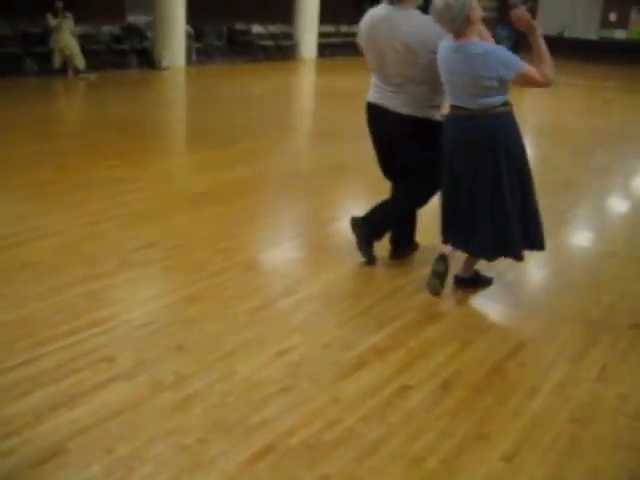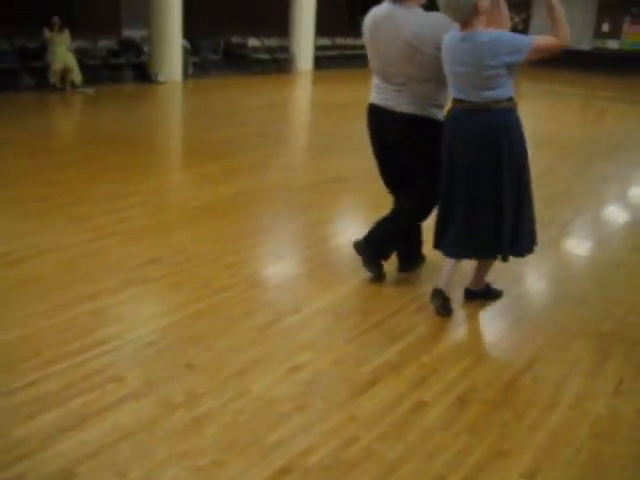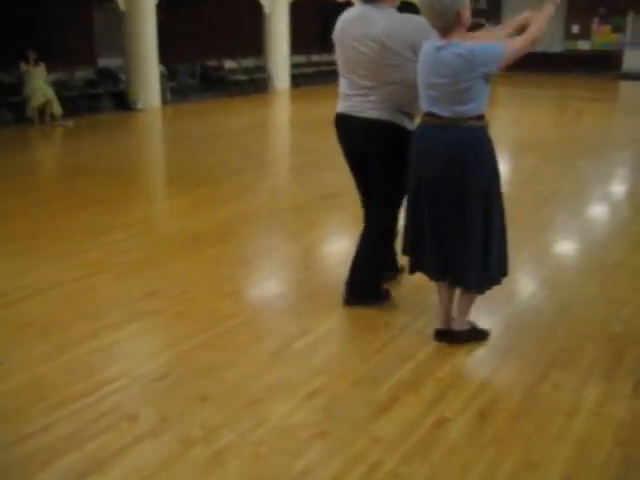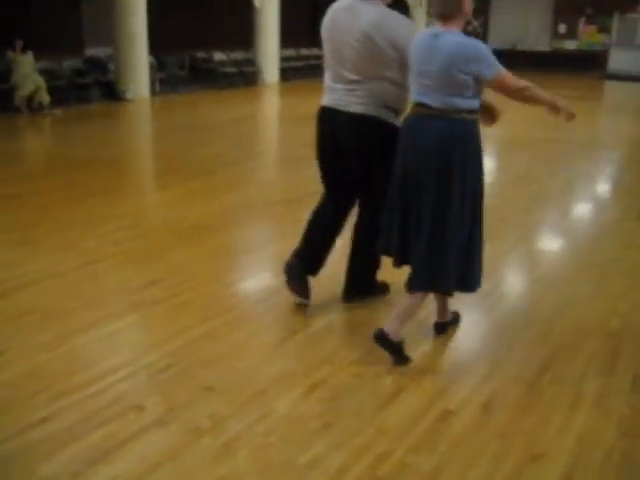
dt=0.3s
person 1, frame 1
left shoulder: (444, 49)
right shoulder: (493, 56)
right elbow: (546, 77)
right wrist: (534, 33)
left hip: (457, 129)
right hip: (494, 133)
left knee: (466, 201)
right knee: (499, 202)
left ankle: (447, 255)
right ankle: (467, 271)
person 1, frame 2
left shoulder: (450, 40)
right shoulder: (500, 44)
right elbow: (561, 40)
left hip: (459, 125)
right hip: (497, 128)
left knee: (462, 208)
right knee: (499, 206)
left ankle: (444, 284)
right ankle: (477, 283)
person 1, frame 3
left shoulder: (428, 49)
right shoulder: (475, 56)
right elbow: (526, 42)
left hip: (429, 143)
right hip: (466, 147)
left knee: (439, 232)
right knee: (472, 232)
left ankle: (446, 320)
right ankle: (460, 322)
person 1, frame 4
left shoulder: (420, 41)
right shoulder: (470, 48)
right elbow: (515, 88)
left wrist: (476, 105)
right wrist: (555, 104)
left hip: (417, 133)
right hip: (454, 141)
left knee: (424, 229)
right knee: (445, 235)
left ankle: (444, 313)
right ankle: (393, 328)
person 2, frame 1
right shoulder: (431, 29)
left hip: (378, 111)
right hip: (418, 119)
left knee: (402, 181)
right knee: (425, 183)
left ankle: (402, 243)
right ankle: (370, 225)
person 2, frame 2
right shoulder: (437, 26)
left hip: (380, 114)
right hip: (421, 122)
left knee: (403, 191)
right knee: (425, 193)
left ankle: (408, 254)
right ankle: (375, 244)
person 2, frame 3
right shoulder: (411, 27)
left hip: (348, 121)
right hip: (390, 129)
left knee: (374, 202)
right knee: (385, 210)
left ankle: (386, 265)
right ankle: (362, 287)
person 2, frame 4
right shoulder: (398, 26)
left hip: (331, 115)
right hip: (376, 125)
left knee: (336, 198)
right knee: (374, 207)
left ankle: (300, 264)
right ankle: (361, 283)
